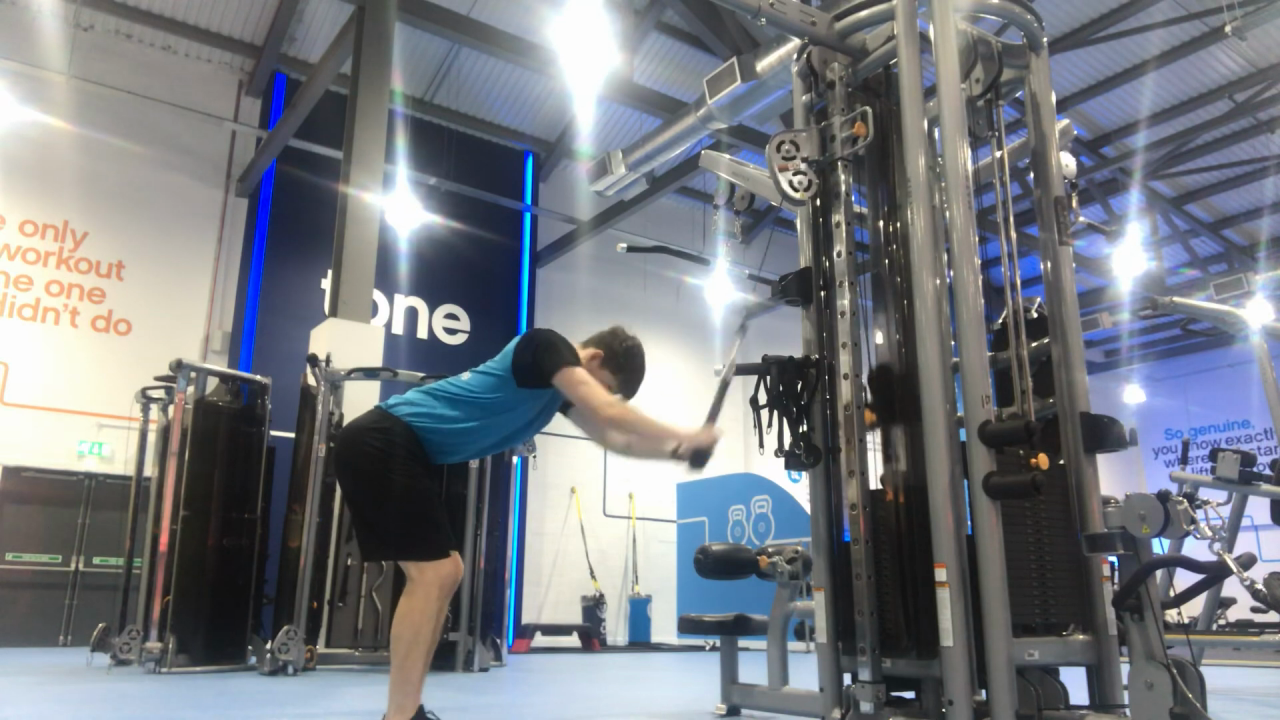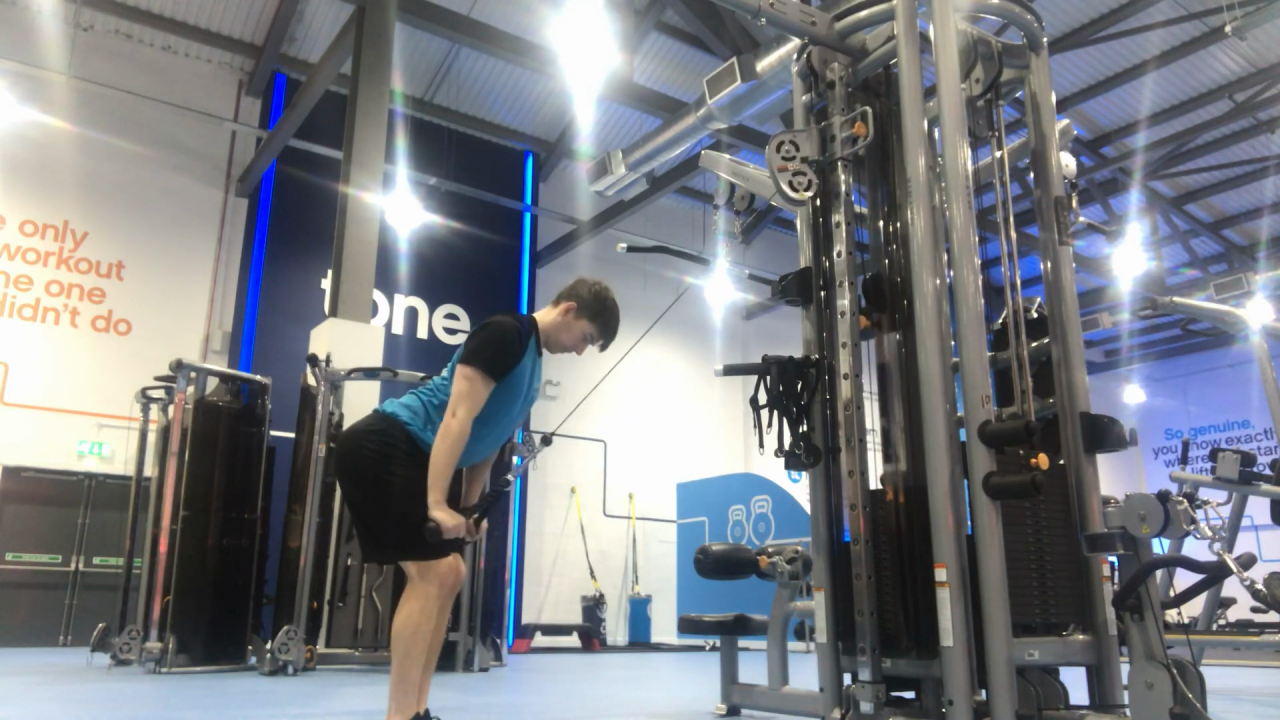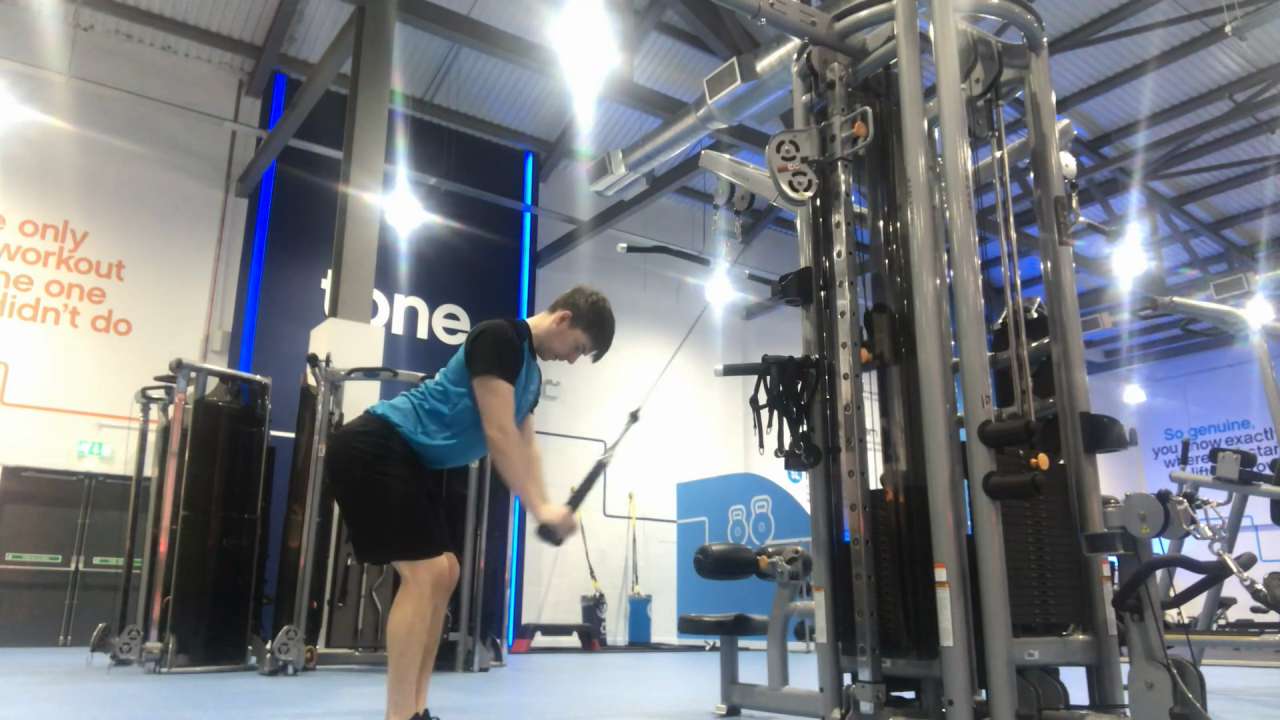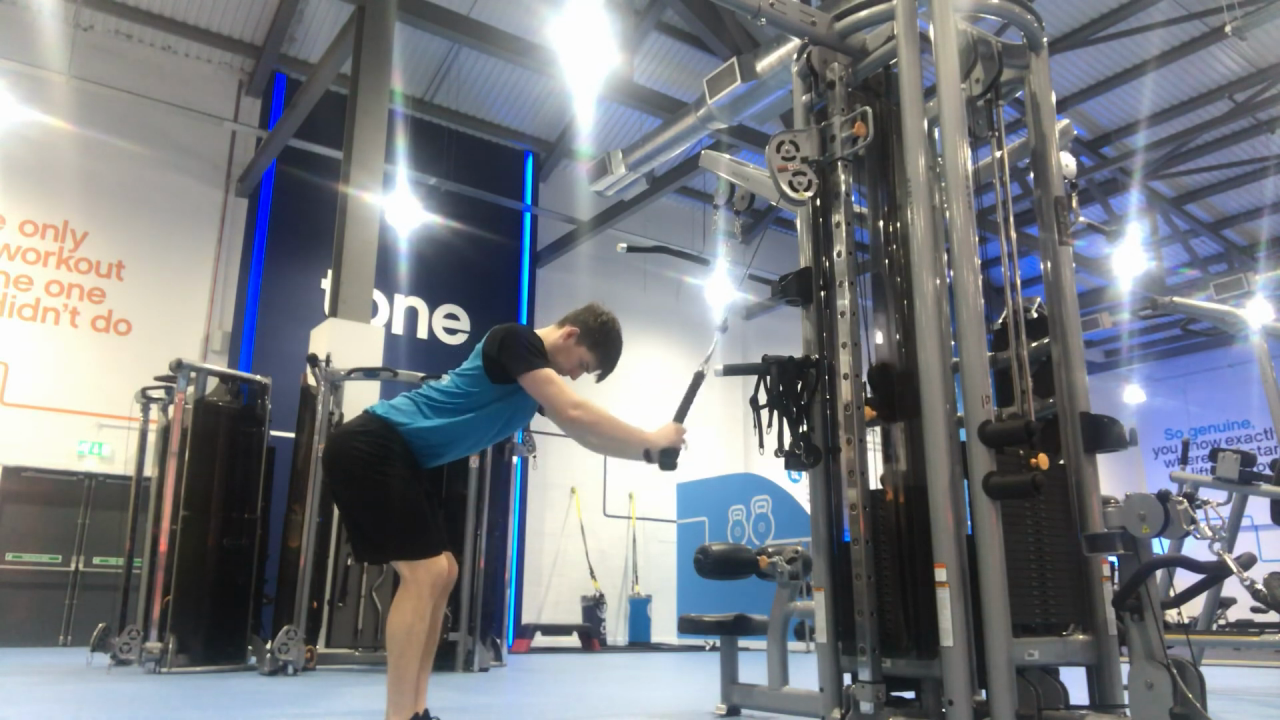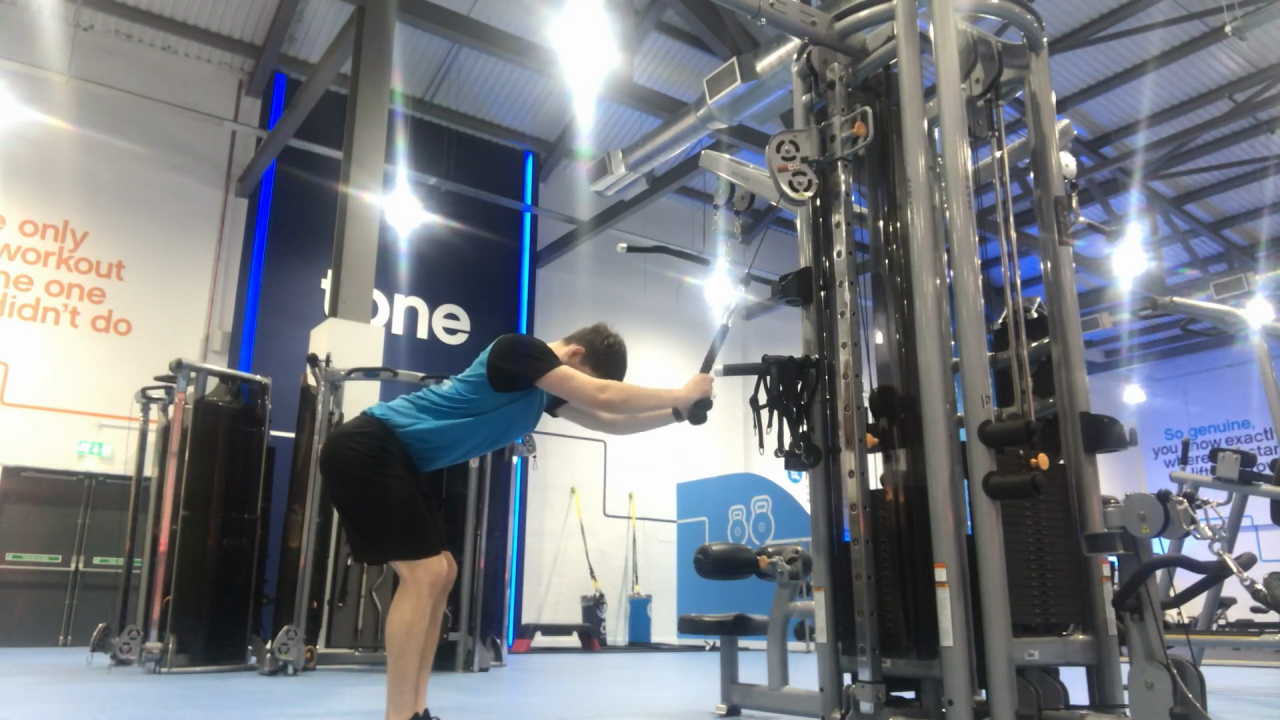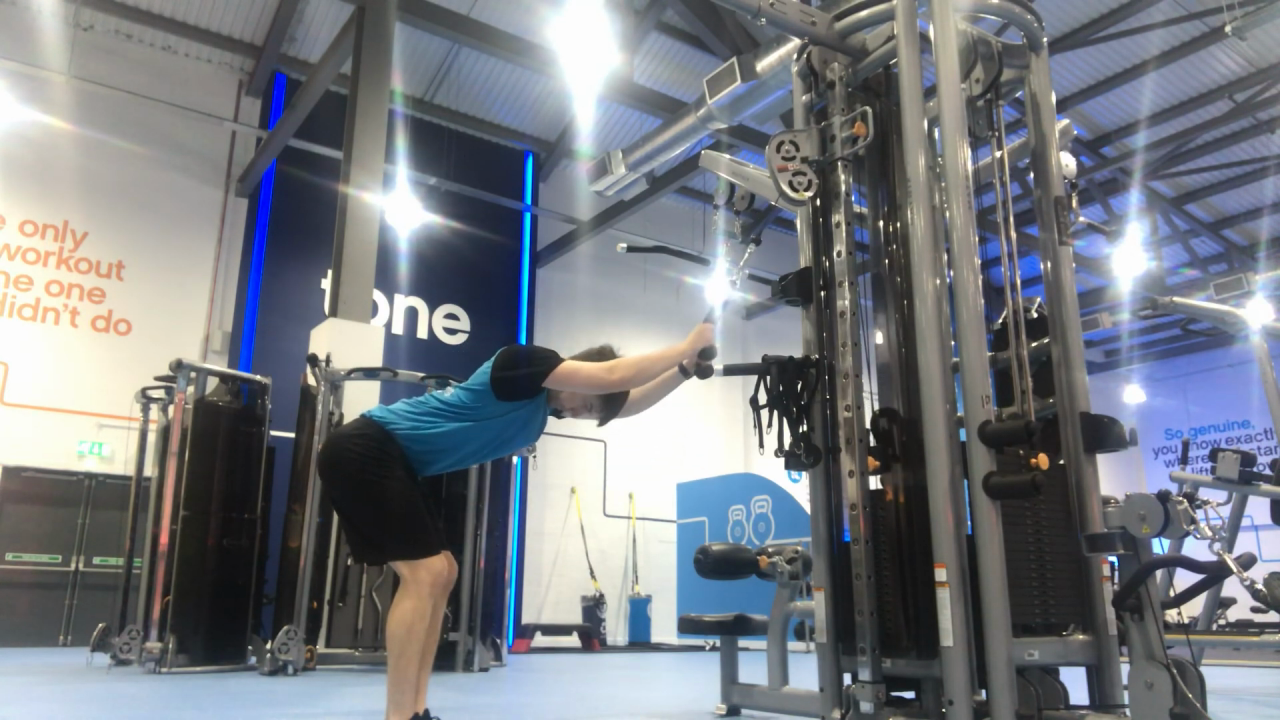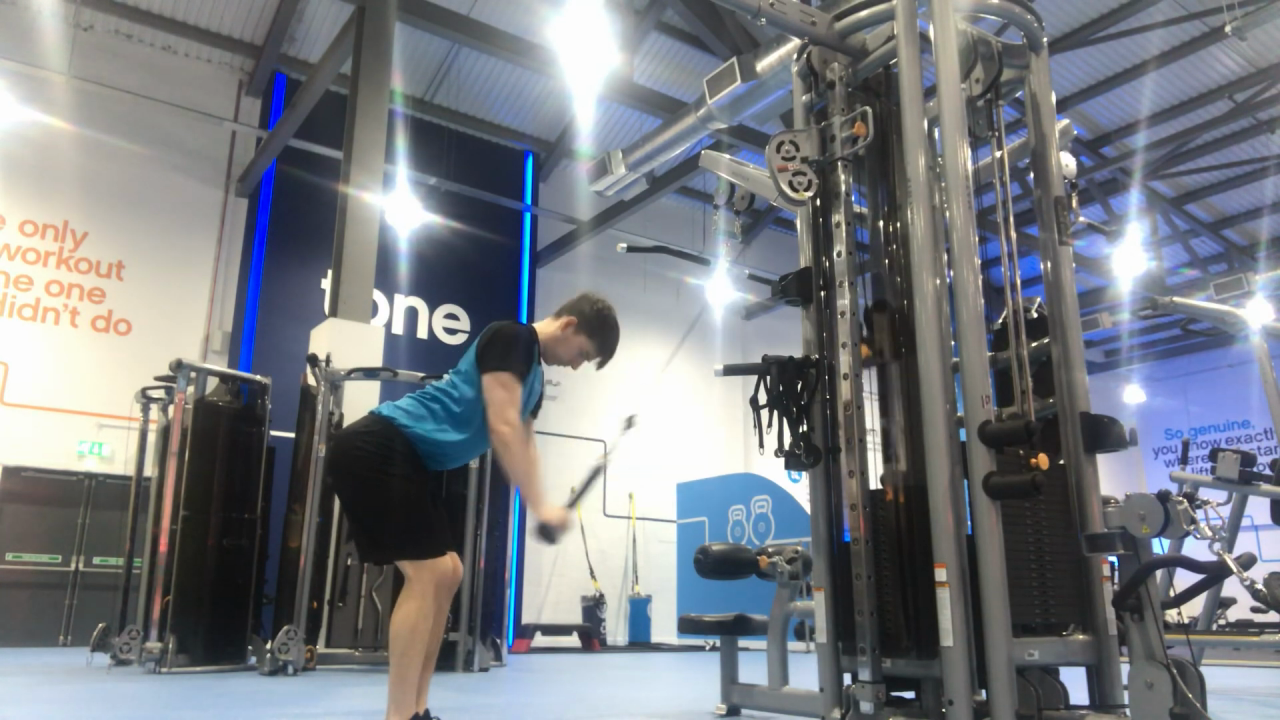
dt=0.7s
person 1, frame 1
left shoulder: (563, 381)
right shoulder: (547, 348)
left elbow: (610, 437)
right elbow: (608, 413)
left wrist: (674, 448)
right wrist: (682, 436)
left hip: (410, 452)
right hip: (382, 444)
left knee: (443, 573)
right knee: (432, 573)
person 1, frame 2
left shoulder: (532, 362)
right shoulder: (504, 333)
left elbow: (488, 437)
right elbow: (457, 418)
left wrist: (470, 507)
right wrist: (438, 504)
left hip: (410, 456)
right hip: (382, 448)
left knee: (448, 574)
right knee: (430, 574)
person 1, frame 3
left shoulder: (531, 372)
right shoulder: (499, 337)
left elbow: (524, 444)
right elbow: (499, 433)
left wrist: (549, 507)
right wrist: (539, 507)
left hip: (411, 460)
right hip: (373, 448)
left knee: (442, 573)
right knee: (425, 573)
person 1, frame 4
left shoulder: (537, 374)
right shoulder: (515, 340)
left elbow: (584, 434)
right elbow: (575, 414)
left wrist: (647, 449)
right wrist: (650, 442)
left hip: (397, 456)
right hip: (371, 448)
left knee: (440, 573)
right knee: (424, 573)
person 1, frame 5
left shoulder: (544, 388)
right shoulder: (520, 350)
left elbow: (609, 419)
right elbow: (605, 395)
left wrist: (679, 409)
right wrist: (682, 393)
left hip: (390, 457)
right hip: (367, 449)
left knee: (439, 573)
right knee: (423, 574)
person 1, frame 6
left shoulder: (546, 394)
right shoulder: (522, 362)
left elbow: (625, 402)
right elbow: (614, 377)
left wrist: (686, 369)
right wrist: (686, 347)
left hip: (386, 458)
right hip: (364, 451)
left knee: (439, 574)
right knee: (424, 573)
person 1, frame 7
left shoulder: (533, 373)
right shoulder: (511, 338)
left elbow: (520, 444)
right elbow: (503, 427)
left wrist: (540, 508)
right wrist: (539, 507)
left hip: (409, 460)
right hip: (377, 450)
left knee: (445, 575)
right knee: (430, 573)
